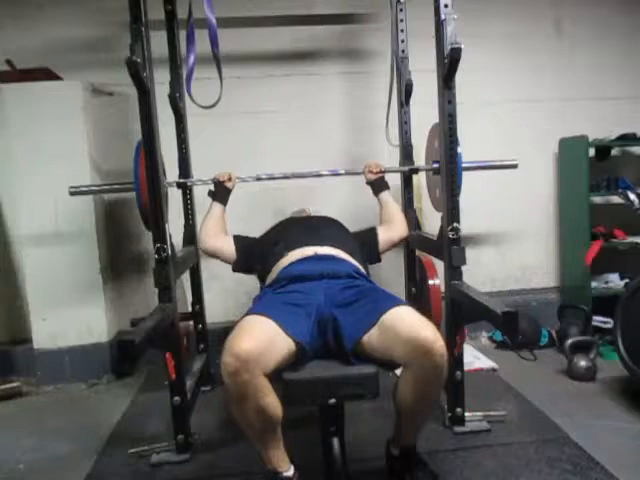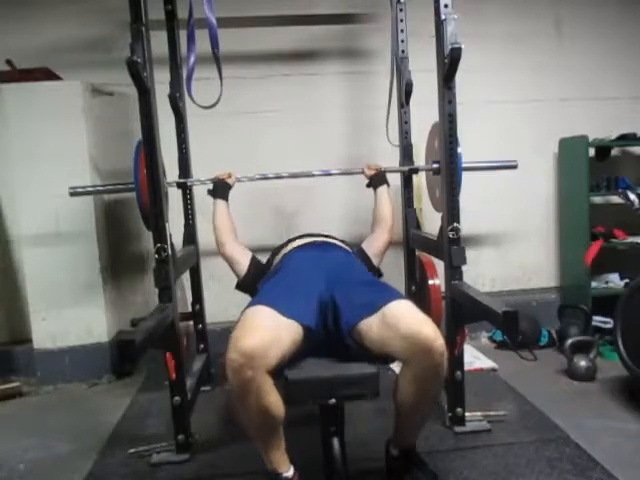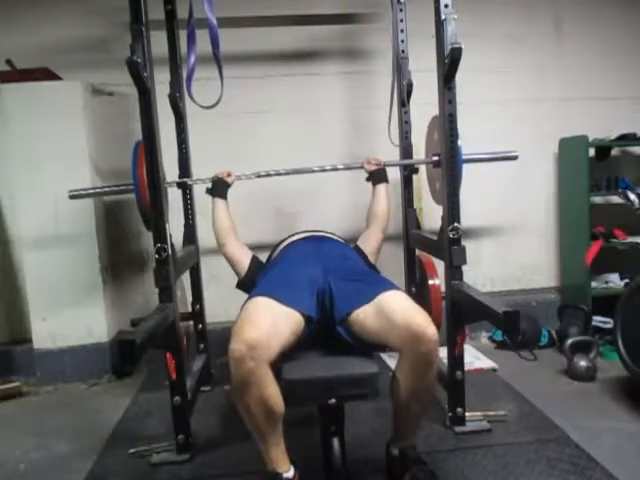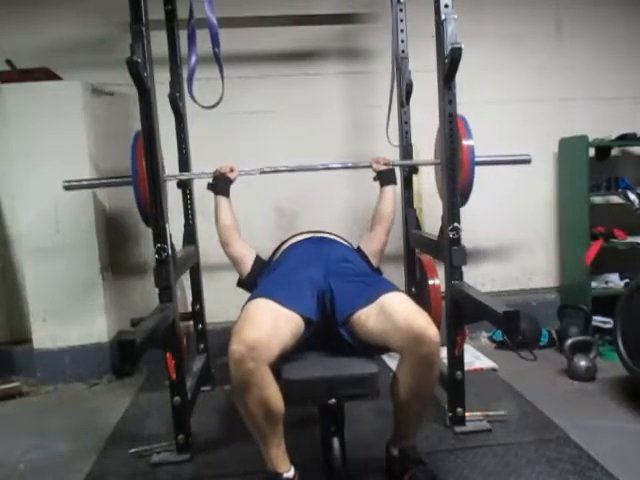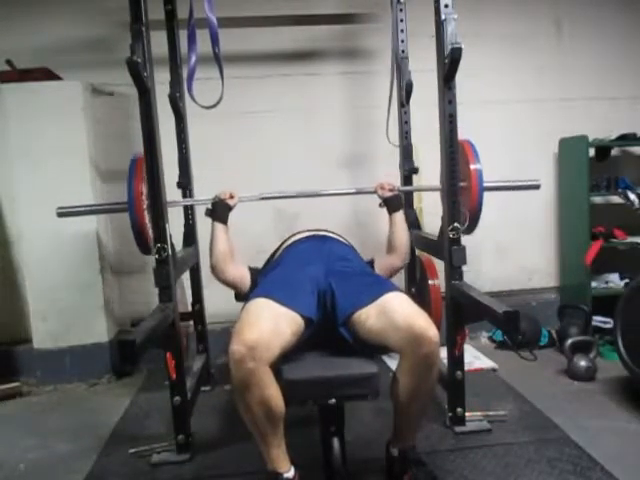
dt=1s
person 1, frame 1
left shoulder: (344, 233)
right shoulder: (271, 238)
left elbow: (398, 229)
right elbow: (210, 242)
left wrist: (380, 186)
right wrist: (221, 195)
left hip: (352, 288)
right hip: (290, 291)
left knee: (430, 349)
right knee: (238, 360)
left ankle: (402, 450)
person 1, frame 2
left shoulder: (358, 261)
right shoulder: (266, 274)
left elbow: (382, 233)
right elbow: (228, 244)
left wrist: (380, 184)
right wrist: (221, 195)
left knee: (430, 346)
right knee: (243, 357)
left ankle: (402, 451)
person 1, frame 3
left shoulder: (355, 256)
left elbow: (376, 228)
right elbow: (229, 242)
left wrist: (379, 179)
right wrist: (219, 194)
left knee: (424, 336)
right knee: (245, 350)
left ankle: (402, 450)
person 1, frame 4
left shoulder: (359, 260)
right shoulder: (268, 271)
left elbow: (380, 230)
right elbow: (232, 242)
left wrist: (387, 179)
right wrist: (222, 189)
left knee: (425, 338)
right knee: (244, 351)
left ankle: (402, 451)
person 1, frame 5
left shoulder: (363, 268)
right shoulder: (266, 277)
left elbow: (397, 257)
right elbow: (225, 270)
left wrist: (395, 206)
right wrist: (220, 216)
left knee: (425, 338)
right knee: (245, 351)
left ankle: (401, 452)
